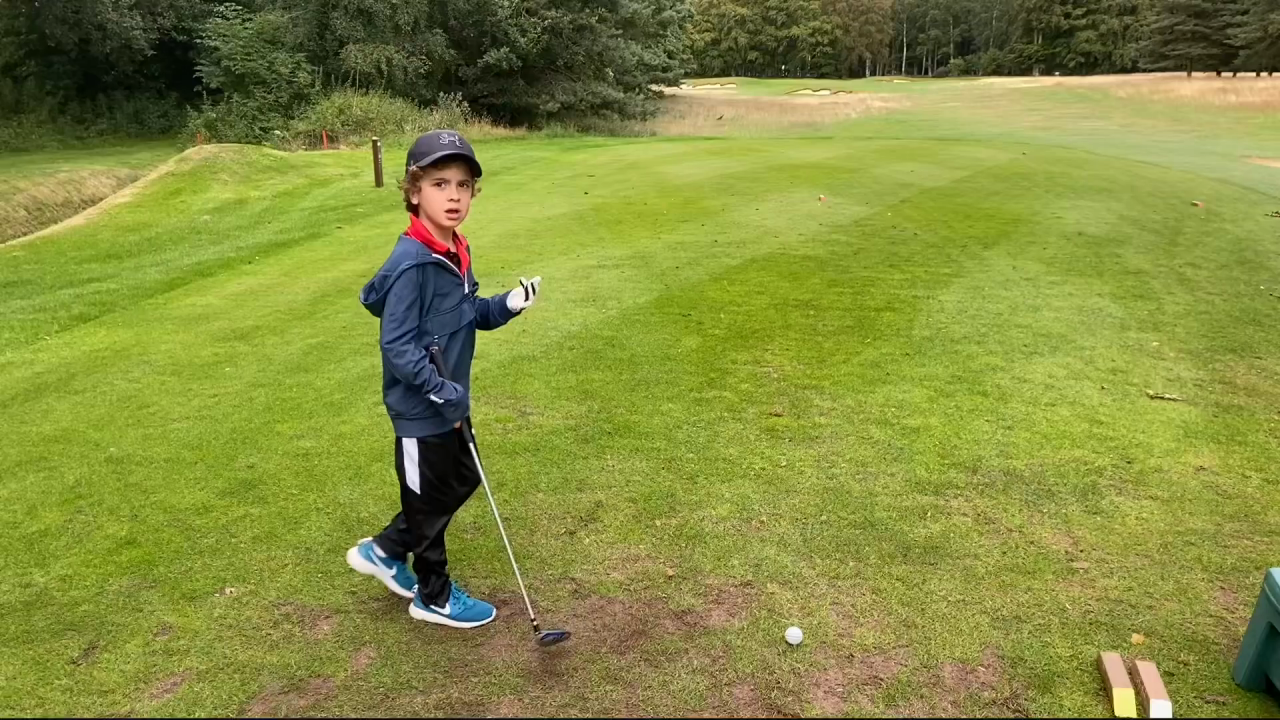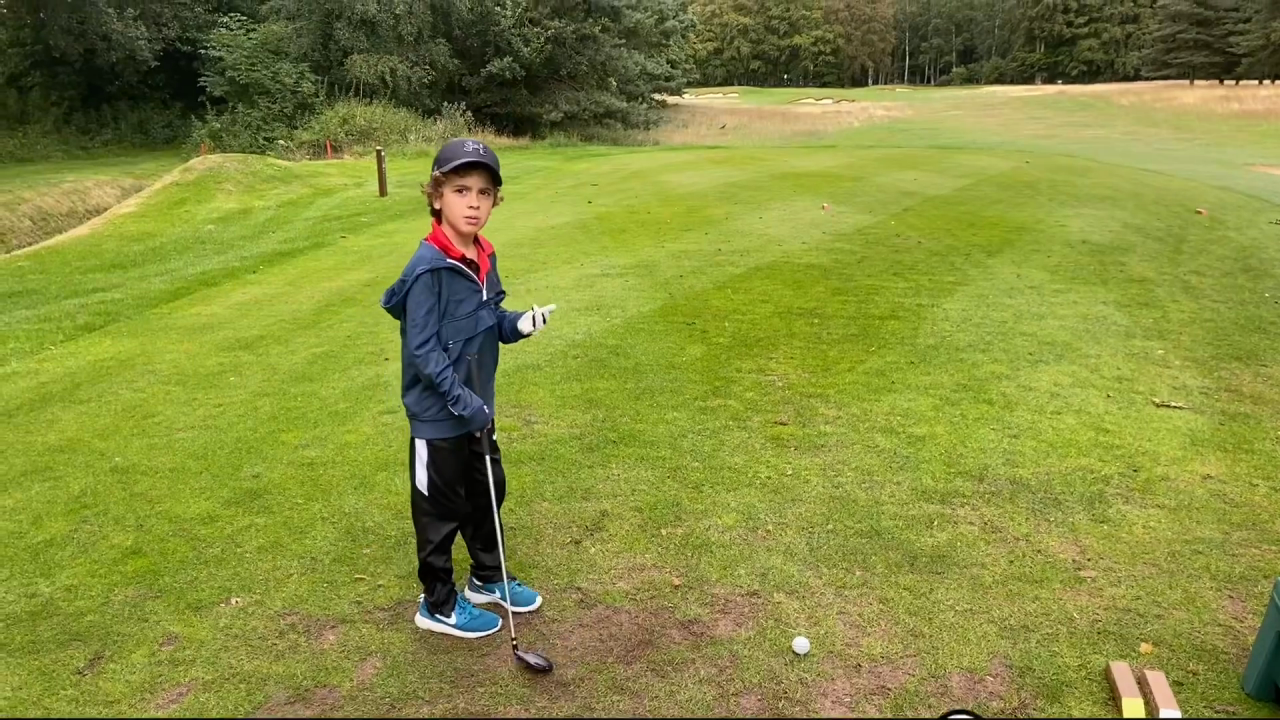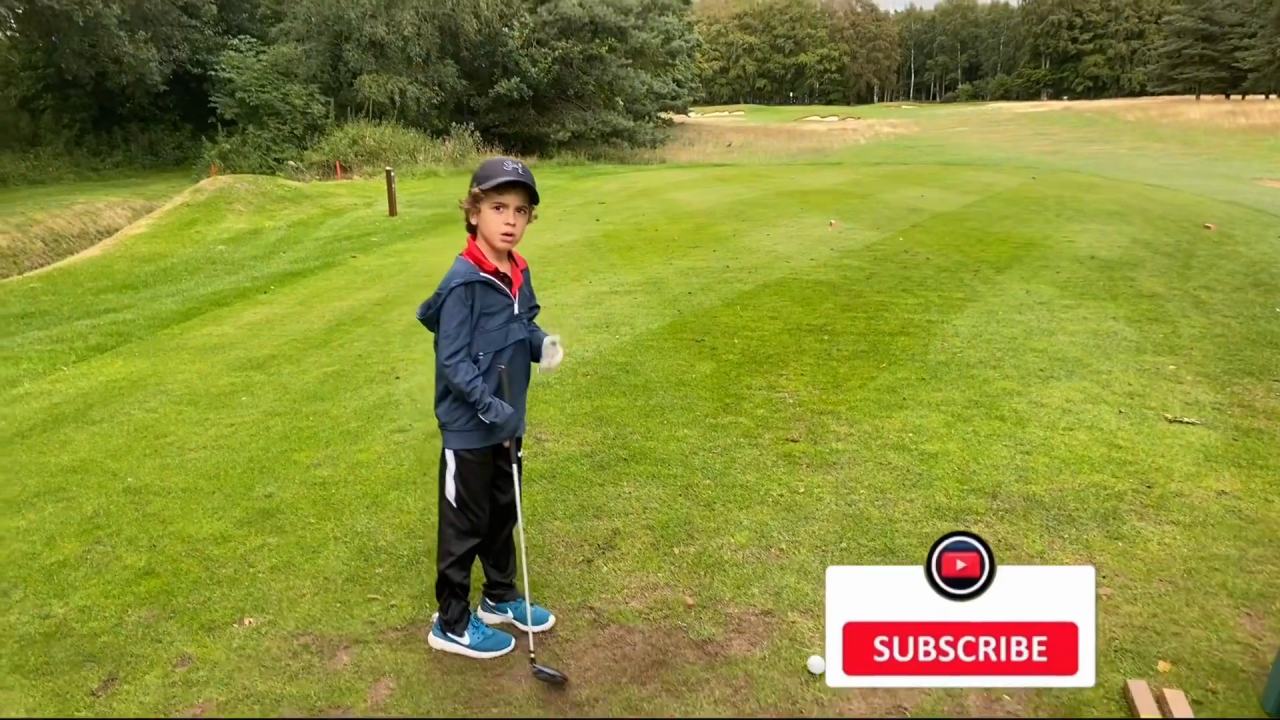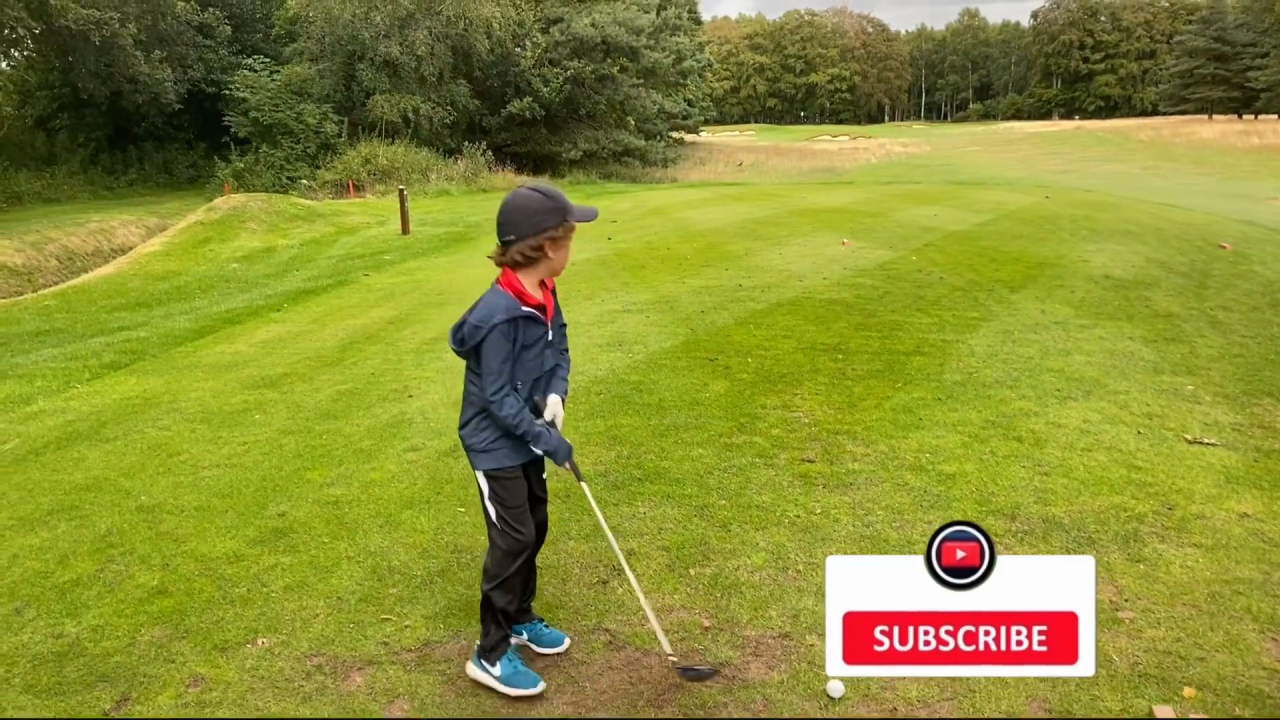
dt=0.4s
person 1, frame 1
left shoulder: (455, 251)
right shoulder: (410, 265)
right elbow: (397, 347)
left wrist: (506, 305)
right wrist: (443, 392)
left hip: (448, 399)
right hip: (422, 409)
left knee: (459, 484)
right knee: (432, 501)
left ankle: (383, 552)
right ankle: (433, 596)
person 1, frame 2
left shoulder: (484, 257)
right shoulder: (428, 269)
right elbow: (423, 351)
left wrist: (517, 324)
right wrist: (463, 403)
left hip: (476, 406)
right hip: (438, 415)
left knee: (488, 491)
right knee: (441, 508)
left ankle: (487, 580)
right ankle: (438, 605)
person 1, frame 3
left shoulder: (518, 272)
right shoulder: (463, 283)
right elbow: (453, 363)
left wrist: (543, 346)
right wrist: (492, 409)
left hip: (505, 419)
right hip: (469, 426)
left knee: (503, 510)
right knee: (466, 522)
left ankle: (500, 598)
right ankle: (451, 623)
person 1, frame 4
left shoulder: (544, 294)
right shoulder: (501, 316)
left elbow: (558, 351)
right elbow: (497, 397)
left wrist: (557, 394)
right wrist: (543, 438)
left hip: (524, 436)
right hip: (495, 444)
left knee: (533, 531)
right knee: (512, 540)
left ankle: (519, 618)
right ankle: (492, 655)
